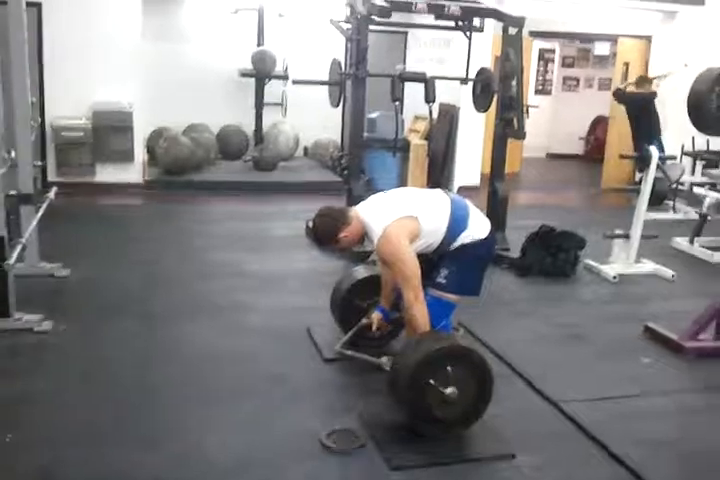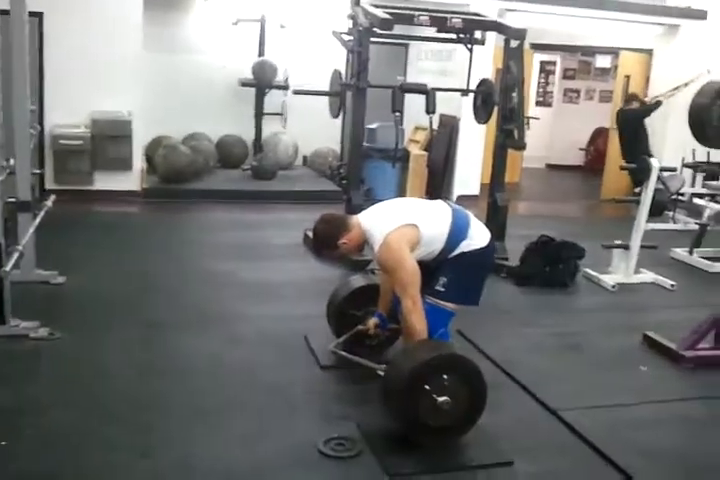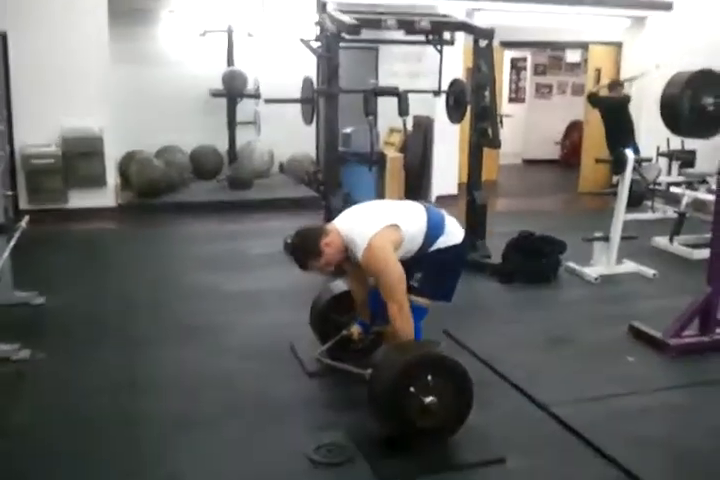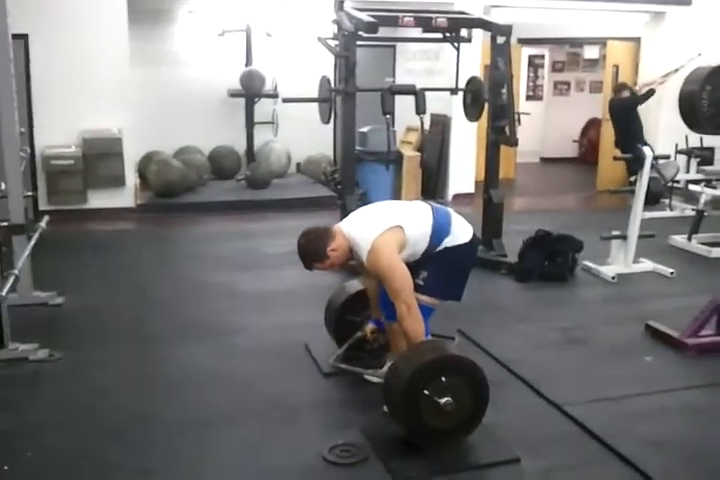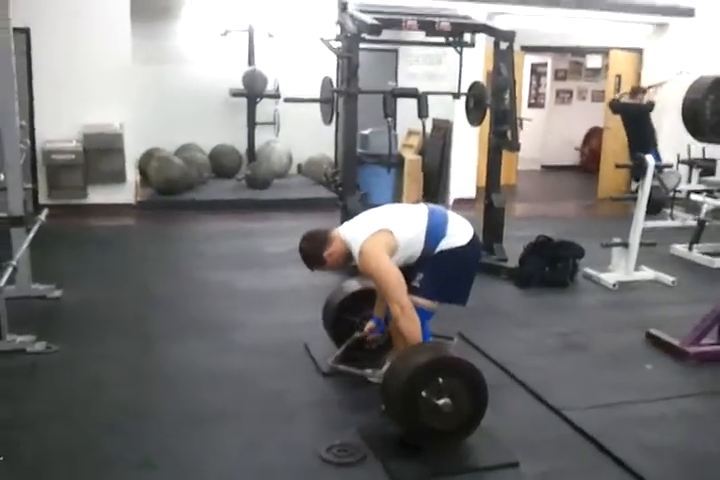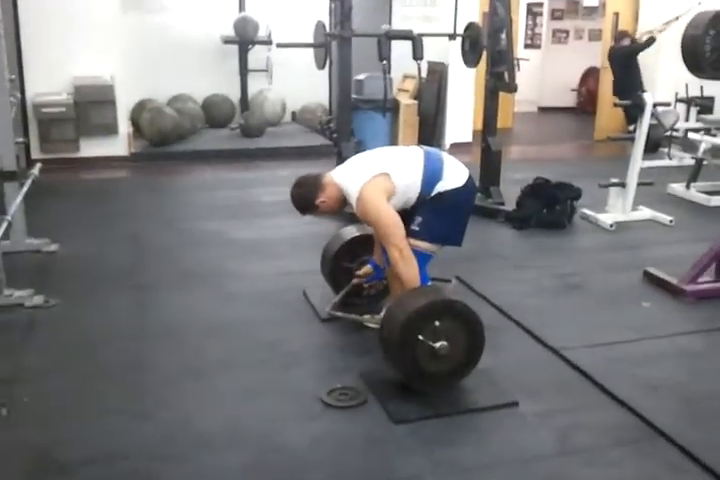
dt=0.5s
person 1, frame 1
left shoulder: (388, 236)
right shoulder: (366, 212)
left elbow: (414, 296)
right elbow: (390, 265)
right wrist: (383, 308)
left hip: (473, 237)
right hip: (447, 227)
left knee: (432, 313)
right knee: (407, 291)
person 1, frame 2
left shoulder: (389, 243)
right shoulder: (366, 220)
left elbow: (412, 303)
right elbow: (389, 273)
right wrist: (381, 315)
left hip: (472, 246)
right hip: (446, 235)
left knee: (431, 322)
right knee: (403, 298)
person 1, frame 3
left shoulder: (372, 248)
right shoulder: (340, 231)
left elbow: (398, 307)
right elbow: (357, 281)
right wrist: (363, 322)
left hip: (445, 243)
right hip: (418, 234)
left knee: (405, 315)
right knee: (379, 301)
person 1, frame 4
left shoulder: (375, 249)
right shoulder: (347, 230)
left elbow: (407, 306)
right elbow: (372, 277)
right wrist: (377, 319)
left hip: (455, 242)
right hip: (428, 234)
left knee: (415, 312)
right knee: (389, 301)
person 1, frame 5
left shoulder: (368, 251)
right shoulder: (353, 232)
left elbow: (401, 307)
right elbow: (387, 282)
right wrist: (378, 319)
left hip: (457, 245)
right hip: (438, 236)
left knee: (415, 314)
right knee: (395, 297)
person 1, frame 6
left shoulder: (365, 196)
right shoulder: (347, 174)
left elbow: (400, 251)
right elbow: (382, 224)
right wrist: (377, 264)
left hip: (452, 187)
right hip: (434, 182)
left knee: (413, 259)
right knee: (391, 248)
